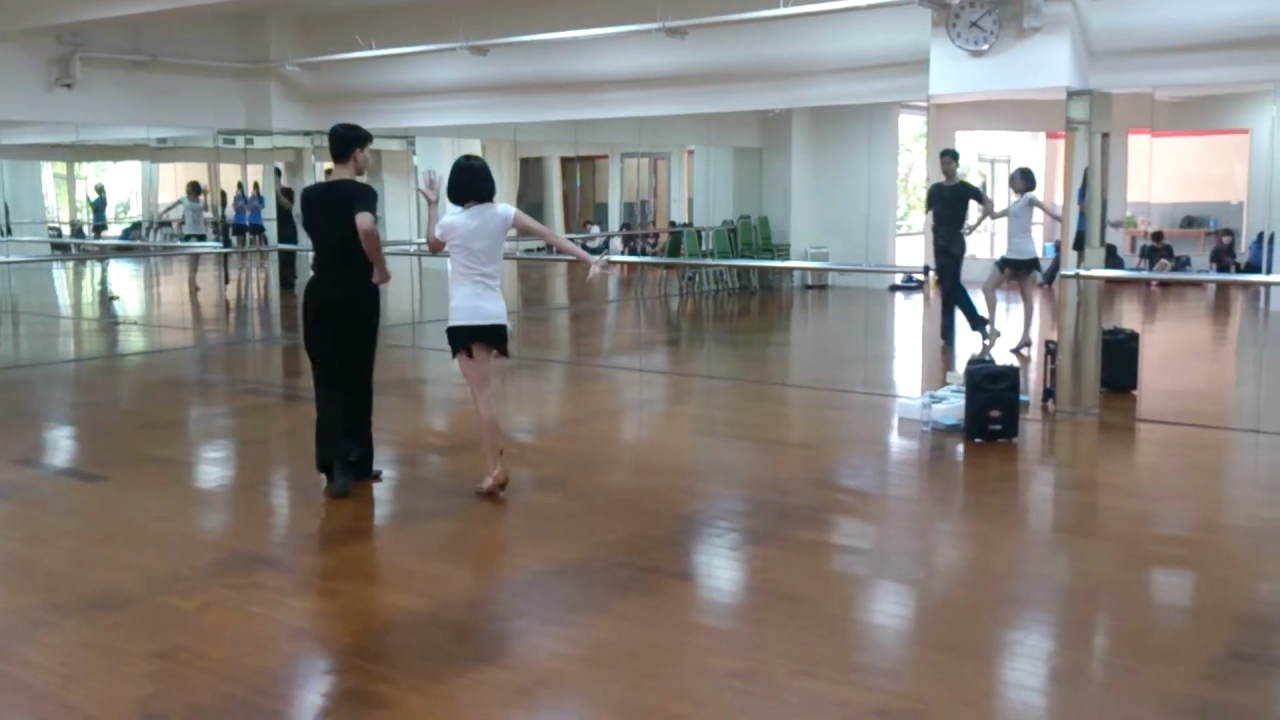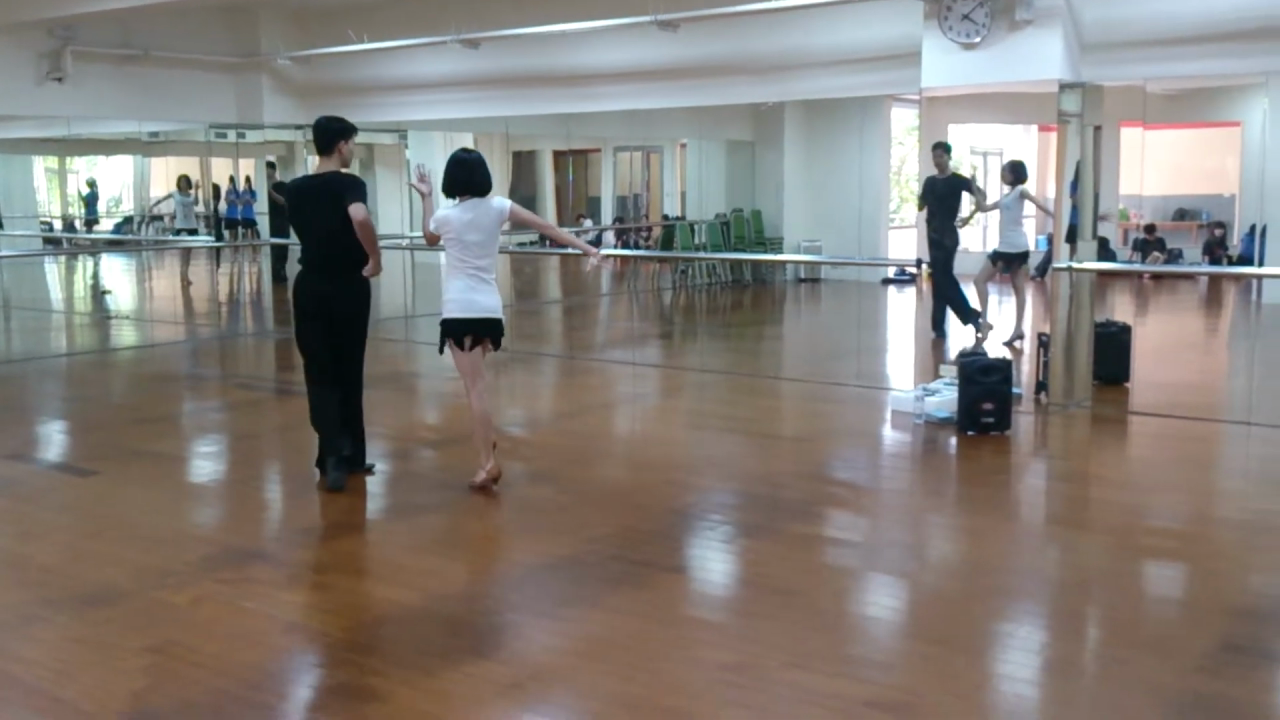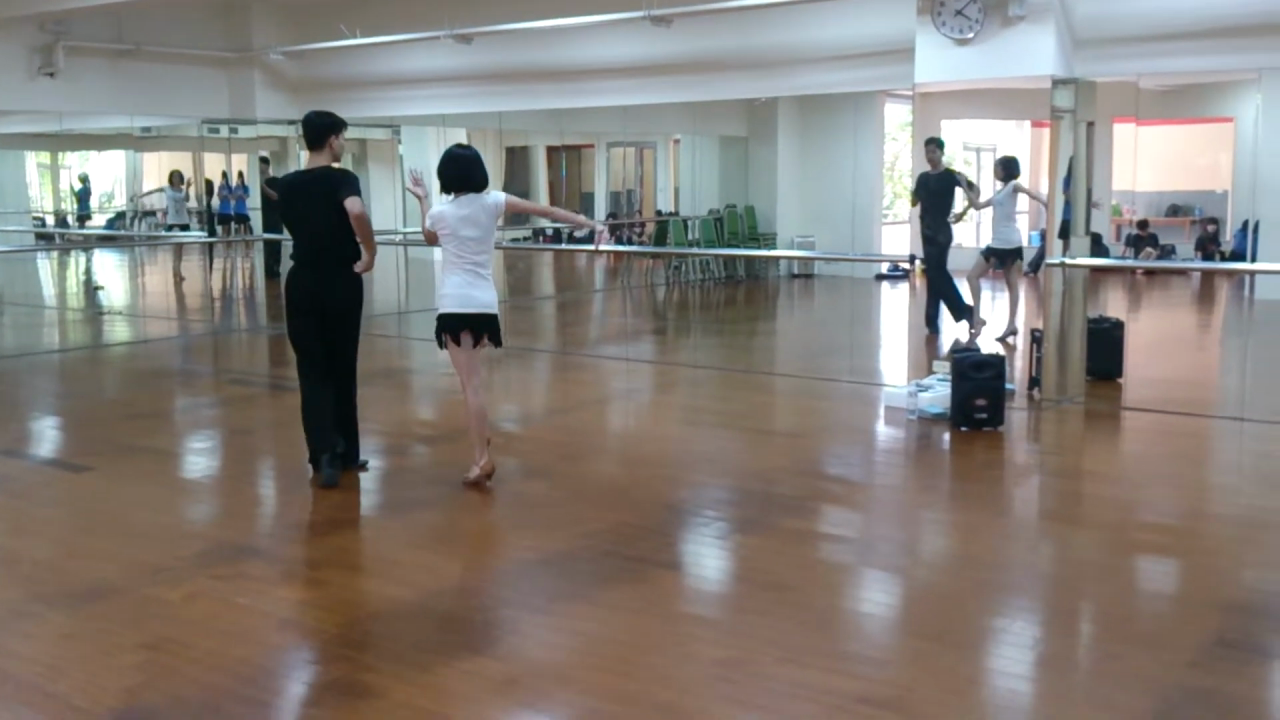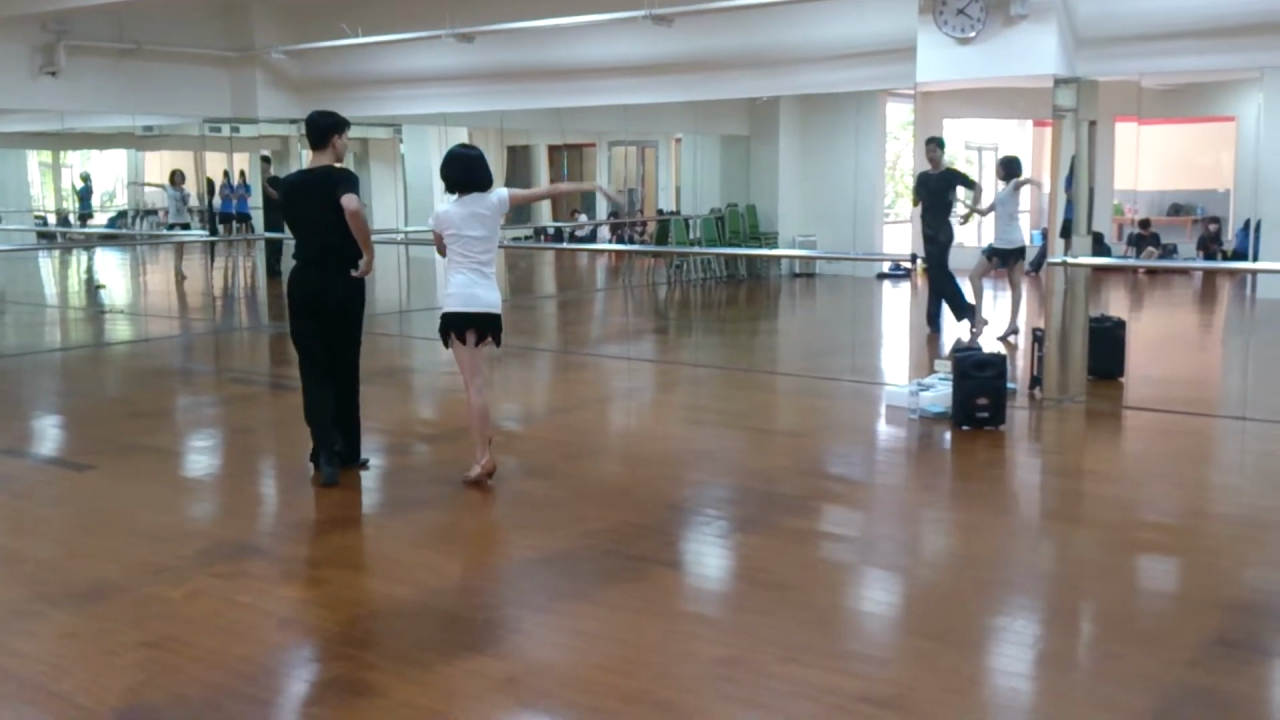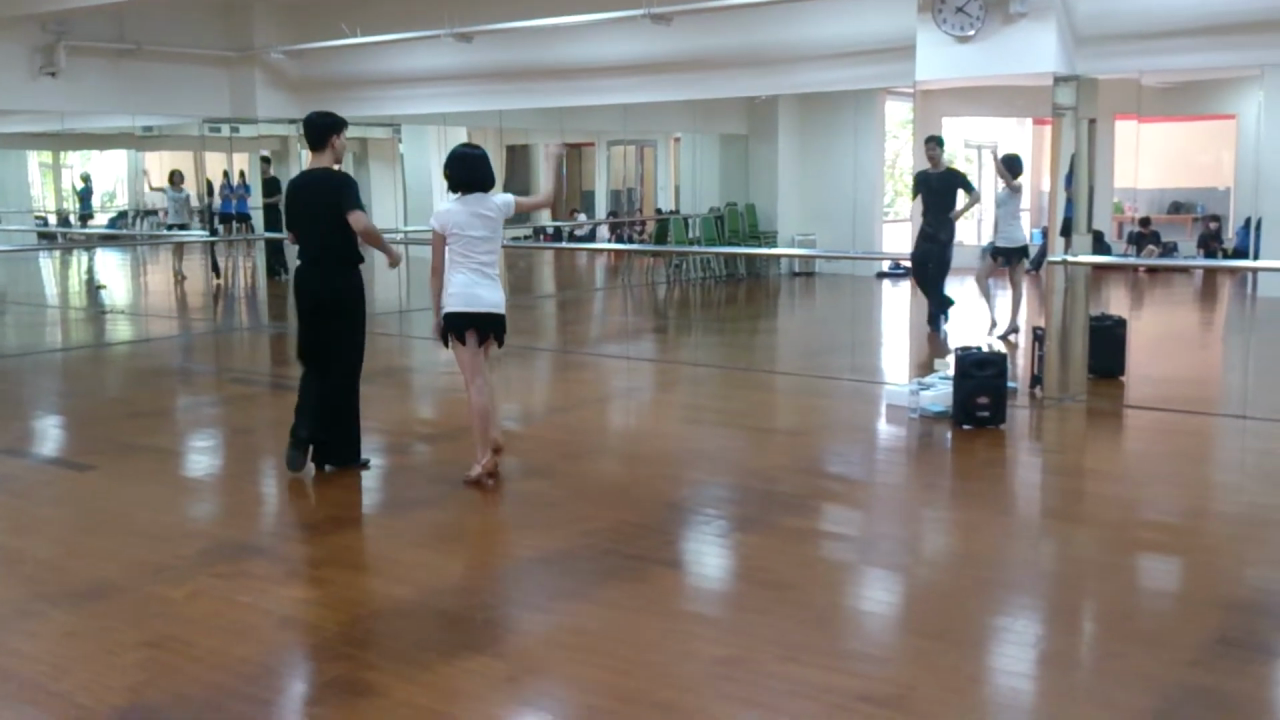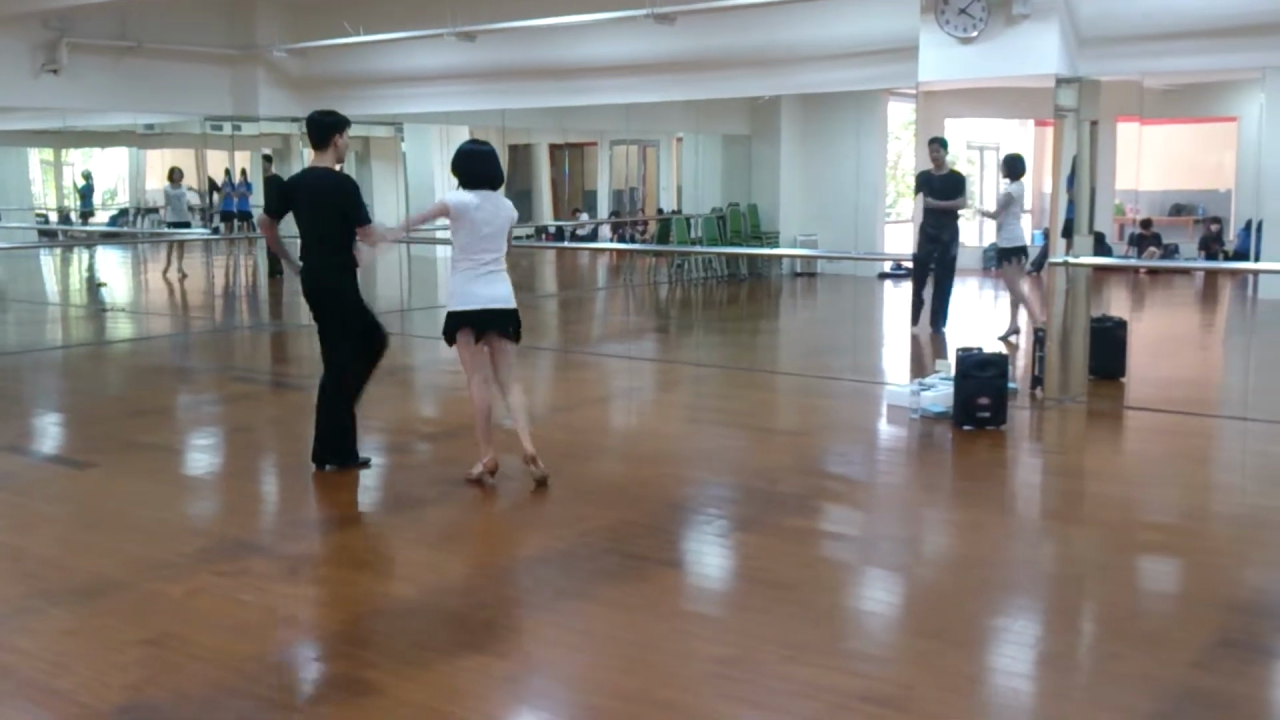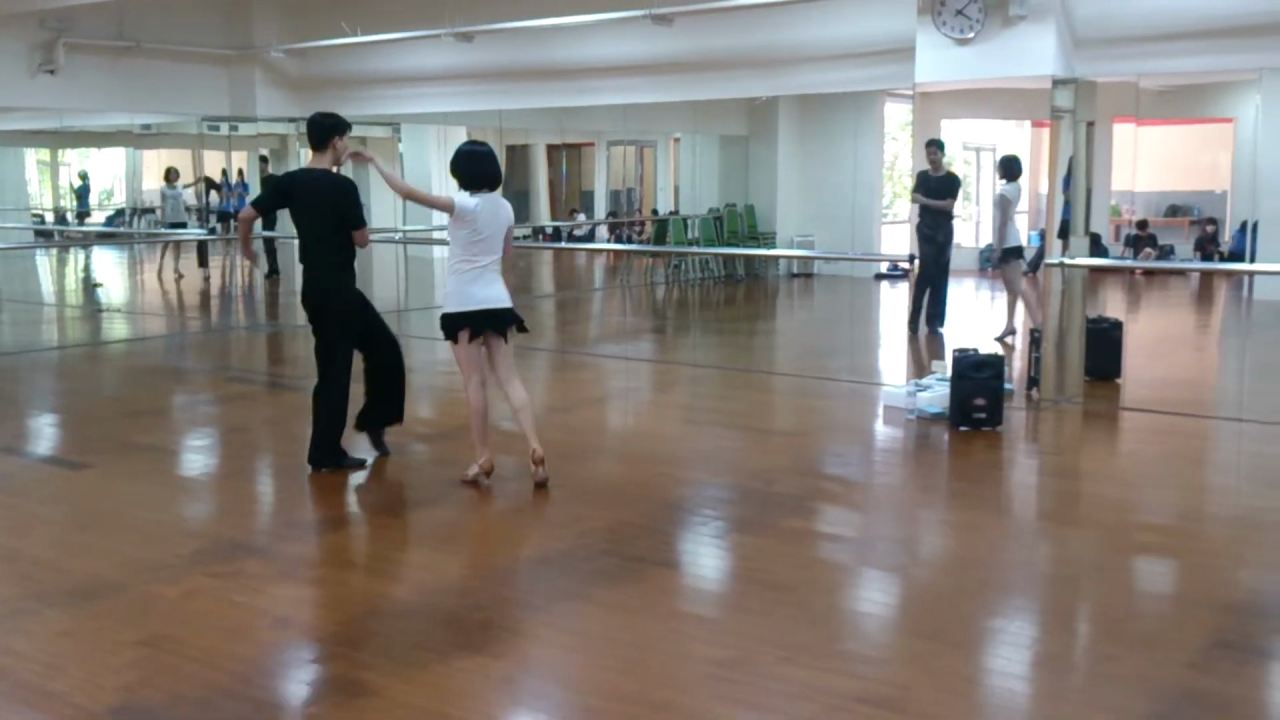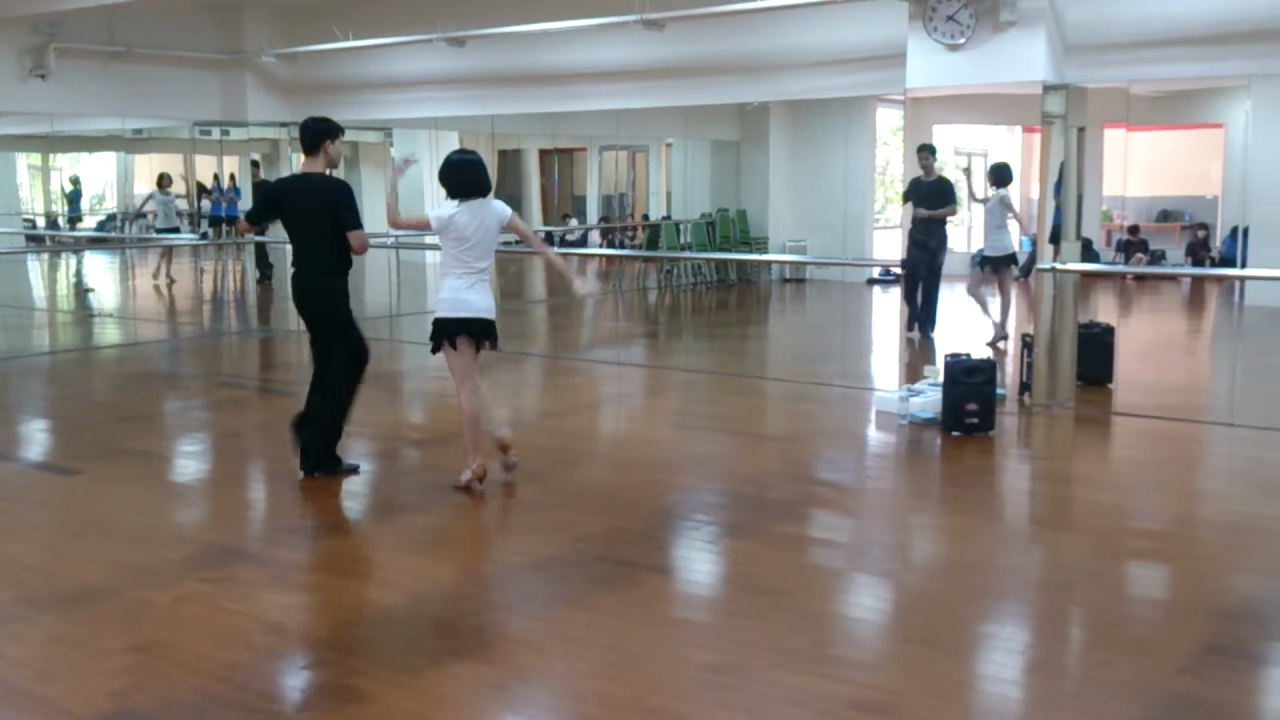
dt=0.2s
person 1, frame 1
left shoulder: (310, 196)
right shoulder: (361, 193)
right elbow: (365, 227)
right wrist: (380, 269)
left hip: (319, 294)
right hip: (357, 295)
left knee: (327, 378)
right knee: (356, 380)
left ankle: (337, 459)
right ankle: (354, 463)
person 1, frame 2
left shoulder: (295, 189)
right shoulder: (350, 185)
right elbow: (360, 218)
right wrist: (375, 259)
left hip: (309, 288)
right hip: (347, 288)
left knee: (319, 373)
right knee: (347, 373)
left ankle: (334, 453)
right ankle: (347, 455)
person 1, frame 3
left shoulder: (286, 185)
right shoulder: (342, 179)
right elbow: (357, 212)
right wrist: (370, 252)
left hip: (301, 283)
right hip: (340, 283)
left knee: (312, 369)
right knee: (341, 368)
left ankle: (326, 451)
right ankle: (340, 452)
person 1, frame 4
left shoulder: (288, 185)
right shoulder: (342, 178)
right elbow: (352, 208)
right wrist: (368, 254)
left hip: (303, 282)
right hip: (342, 282)
left knee: (314, 369)
right knee: (343, 368)
left ankle: (327, 451)
right ankle: (342, 451)
person 1, frame 5
left shoulder: (295, 186)
right shoulder: (340, 182)
right elbow: (360, 224)
right wrist: (389, 251)
left hip: (307, 281)
right hip: (341, 282)
left knee: (315, 363)
right knee: (344, 367)
left ankle: (303, 439)
right ankle: (341, 451)
person 1, frame 6
left shoulder: (295, 183)
right shoulder: (342, 184)
left elbow: (266, 222)
right elbow: (366, 235)
left wrist: (287, 258)
right wrist: (380, 233)
left hip: (314, 277)
right hip: (337, 281)
left knee: (371, 340)
right knee: (341, 363)
right ankle: (335, 451)
person 1, frame 7
left shoulder: (290, 182)
right shoulder: (342, 186)
left elbow: (246, 215)
right elbow: (362, 240)
left wrist: (246, 247)
left hip: (322, 282)
right hip: (334, 285)
left knee: (384, 347)
right knee: (334, 367)
left ankle: (374, 421)
right ankle: (325, 454)
person 1, frame 8
left shoulder: (281, 189)
right shoulder: (337, 189)
left elbow: (245, 226)
right elbow: (359, 245)
left wrist: (284, 218)
right wrist: (340, 234)
left hip: (307, 283)
right hip: (328, 287)
left knee: (354, 355)
right knee: (332, 369)
left ankle: (309, 428)
right ankle: (318, 457)
person 2, frame 1
left shoulder: (449, 223)
right shoulder: (502, 214)
left elbow: (433, 246)
right elbow: (550, 236)
left wrist: (432, 204)
right wrist: (589, 259)
left hip: (465, 316)
right hip: (494, 314)
left knee: (482, 393)
right knee: (483, 390)
left ankle: (495, 470)
right ankle: (494, 461)
person 2, frame 2
left shoulder: (445, 217)
right shoulder: (498, 207)
left elbow: (430, 239)
right elbow: (547, 228)
left wrist: (426, 197)
right wrist: (587, 248)
left hip: (459, 309)
right hip: (489, 307)
left knee: (475, 386)
right knee: (476, 383)
left ankle: (488, 464)
right ankle: (487, 445)
person 2, frame 3
left shoulder: (439, 213)
right shoulder: (493, 202)
right elbow: (548, 211)
left wrist: (422, 200)
right wrist: (591, 224)
left hip: (456, 304)
right hip: (485, 302)
left knee: (470, 382)
right knee: (471, 379)
left ankle: (482, 460)
right ankle: (481, 444)
person 2, frame 4
left shoulder: (443, 215)
right shoulder: (496, 200)
right elbow: (550, 191)
right wrist: (594, 186)
left hip: (459, 303)
right hip: (489, 302)
left knee: (474, 382)
right knee: (476, 378)
left ankle: (483, 459)
right ankle: (483, 447)
person 2, frame 5
left shoulder: (445, 213)
right shoulder: (500, 204)
left elbow: (436, 269)
right elbow: (546, 199)
left wrist: (438, 312)
right wrist: (552, 161)
left hip: (461, 303)
right hip: (493, 302)
left knee: (475, 381)
right knee: (480, 377)
left ankle: (484, 459)
right ankle: (492, 437)
person 2, frame 6
left shoulder: (457, 202)
right shoulder: (506, 207)
left elbow: (414, 222)
left hip: (466, 302)
right hip: (503, 301)
left knee: (479, 380)
right knee: (508, 380)
left ankle: (487, 458)
right ankle: (528, 449)
person 2, frame 7
left shoulder: (463, 206)
right shoulder: (504, 207)
left elbow: (406, 191)
left wrist: (374, 159)
left hip: (464, 304)
right hip: (498, 302)
left knee: (474, 381)
right knee: (509, 378)
left ankle: (483, 459)
right ankle: (534, 447)
person 2, frame 8
left shoulder: (445, 217)
right shoulder: (497, 211)
left elbow: (395, 221)
right elbow: (541, 246)
left wrist: (393, 179)
right wrist: (574, 278)
left hip: (452, 310)
right hip: (481, 309)
left knee: (467, 387)
right knee: (470, 383)
left ankle: (475, 465)
right ankle: (501, 436)
person 3, frame 1
left shoulder: (965, 188)
right shoulder: (935, 189)
left elbow: (988, 205)
right elbow: (925, 211)
left wrist: (975, 225)
left hip: (955, 241)
right hip: (939, 240)
left knee: (949, 286)
right knee: (952, 285)
left ankle: (948, 332)
right ankle: (978, 322)
person 3, frame 2
left shoulder: (957, 180)
right shoulder: (929, 182)
left elbow: (981, 196)
right elbow: (920, 206)
left hip: (948, 234)
right hip: (933, 233)
left knee: (941, 279)
right knee: (945, 278)
left ankle: (939, 325)
right ankle: (971, 317)
person 3, frame 3
left shoulder: (950, 176)
right shoulder: (922, 178)
right elbow: (913, 202)
right wrist: (911, 189)
left hip: (941, 229)
right hip: (927, 229)
left knee: (935, 275)
right knee: (938, 274)
left ankle: (932, 321)
right ankle: (965, 313)
person 3, frame 4
left shoulder: (952, 175)
right shoulder: (922, 177)
left elbow: (977, 187)
right elbow: (915, 202)
left wrist: (970, 212)
right wrist: (912, 190)
left hip: (942, 229)
right hip: (928, 228)
left knee: (936, 274)
right knee: (940, 273)
left ankle: (934, 320)
right ankle: (966, 311)
person 3, frame 5
left shoulder: (953, 175)
right shoulder: (921, 176)
left elbow: (975, 195)
right elbow: (910, 199)
left wrist: (961, 211)
left hip: (944, 228)
right hip: (927, 227)
left knee: (937, 274)
right knee: (918, 269)
left ankle: (935, 318)
right ankle: (943, 304)
person 3, frame 6
left shoulder: (956, 178)
right shoulder: (923, 176)
left elbow: (961, 203)
left wrist: (937, 203)
left hip: (948, 229)
right hip: (928, 227)
left knee: (944, 275)
right knee: (920, 264)
left ankle: (938, 319)
right ankle: (916, 306)
person 3, frame 7
left shoulder: (952, 179)
right shoulder: (922, 176)
left elbow: (949, 205)
right elbow: (912, 197)
left wrist: (924, 201)
left hip: (943, 229)
right hip: (925, 227)
left knee: (939, 274)
right knee: (927, 267)
left ankle: (934, 319)
right ankle: (916, 313)
person 3, frame 8
left shoulder: (945, 184)
right shoulder: (915, 183)
left elbow: (952, 210)
right elbow: (901, 202)
left wrist: (928, 213)
left hip: (936, 235)
right hip: (917, 233)
left knee: (931, 280)
right knee: (912, 272)
left ankle: (926, 324)
right ankle: (913, 314)
person 4, frame 1
left shoulder: (1029, 198)
right shoulder: (1015, 204)
left elbow: (1048, 212)
right elbow: (994, 215)
left hip: (1021, 254)
right hip: (1016, 254)
left knee: (988, 287)
right knee: (1026, 296)
left ankle: (992, 328)
right ankle: (1026, 336)
person 4, frame 2
left shoulder: (1020, 191)
right shoulder: (1006, 197)
left elbow: (1038, 203)
right elbow: (984, 208)
left wrist: (1055, 217)
left hip: (1014, 247)
right hip: (1007, 247)
left knee: (980, 280)
right knee: (1019, 288)
left ankle: (984, 320)
right ankle: (1018, 329)
person 4, frame 3
left shoulder: (1013, 186)
right shoulder: (999, 193)
left elbow: (1030, 193)
right elbow: (977, 205)
left wrist: (1045, 203)
right wrist: (965, 186)
left hip: (1007, 243)
right hip: (1000, 243)
left knee: (973, 276)
right knee: (1012, 284)
left ankle: (977, 317)
right ankle: (1011, 325)
person 4, frame 4
left shoulder: (1015, 185)
right shoulder: (1001, 193)
left elbow: (1024, 180)
right elbow: (984, 212)
left wrist: (1032, 181)
right wrist: (966, 204)
left hip: (1009, 243)
right hip: (1004, 243)
left knee: (975, 275)
right knee: (1015, 284)
left ankle: (979, 317)
right ankle: (1012, 324)
person 4, frame 5
left shoulder: (1015, 187)
right shoulder: (1003, 191)
left elbow: (1010, 181)
left wrist: (996, 160)
right wrist: (993, 238)
left hip: (1011, 242)
right hip: (1004, 241)
left knee: (982, 276)
right knee: (1016, 283)
left ankle: (992, 316)
right ankle: (1013, 323)
person 4, frame 6
left shoulder: (1011, 190)
right shoulder: (1018, 186)
left elbow: (996, 215)
left wrist: (981, 211)
left hip: (1010, 242)
right hip: (1011, 241)
left knee: (1013, 285)
right knee: (1013, 284)
left ankle: (1035, 319)
right ankle: (1014, 324)
person 4, frame 7
left shoulder: (1005, 192)
right shoulder: (1015, 186)
left elbow: (1003, 221)
left wrist: (998, 248)
left hip: (1006, 244)
right hip: (1011, 242)
left knee: (1015, 285)
right knee: (1011, 286)
left ankle: (1036, 321)
right ankle: (1010, 325)
person 4, frame 8
left shoulder: (1003, 195)
right shoulder: (996, 196)
left elbow: (1015, 213)
right elbow: (975, 199)
left wrist: (1022, 225)
right wrist: (968, 179)
left hip: (996, 251)
right hip: (1004, 250)
left knee: (973, 287)
right knee: (1005, 291)
left ankle: (995, 323)
right ankle: (1001, 328)
